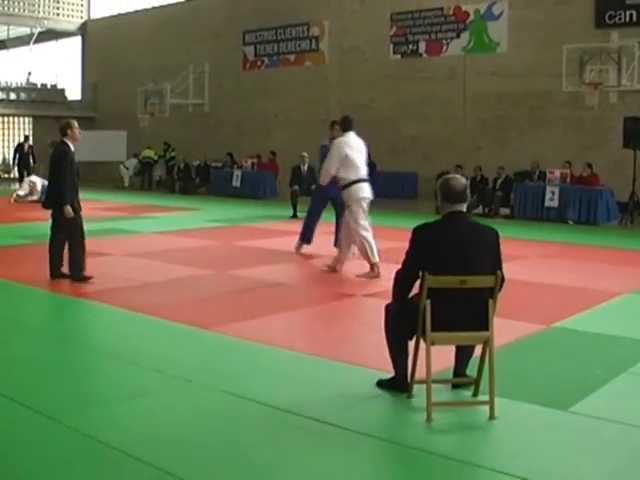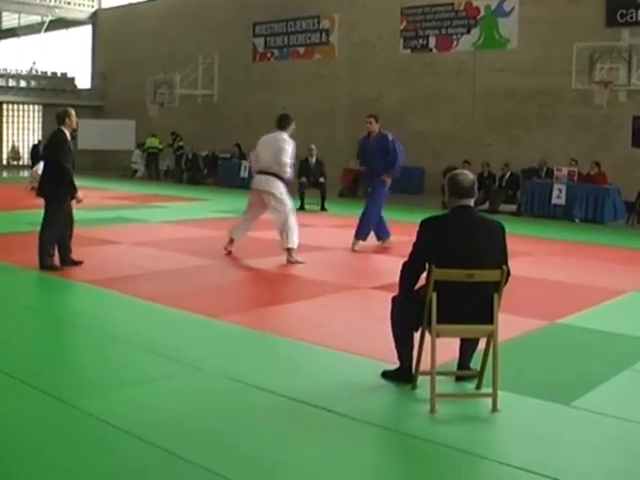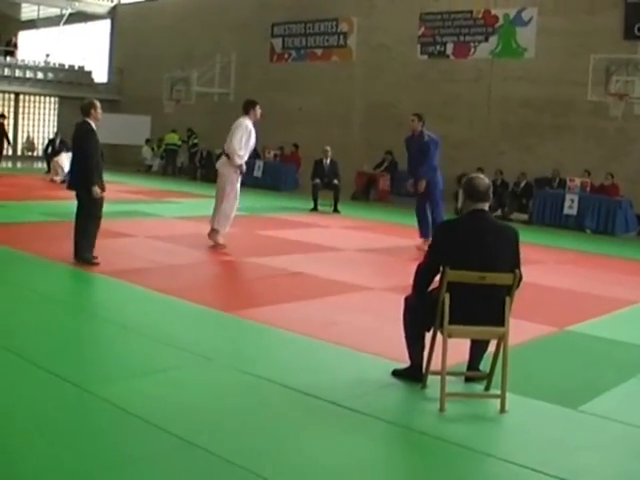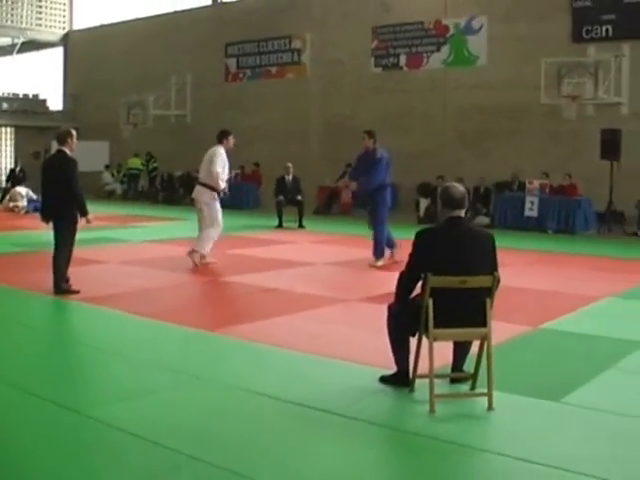
dt=0.7s
person 1, frame 1
left shoulder: (424, 233)
right shoulder: (489, 234)
left elbow: (406, 277)
left wrist: (398, 302)
left hip: (434, 319)
right hip: (476, 320)
left knee: (394, 311)
left ankle: (400, 378)
right ankle: (460, 373)
person 1, frame 2
left shoulder: (432, 226)
right shoulder: (495, 228)
left elbow: (412, 268)
left wrist: (404, 294)
left hip: (439, 311)
right hip: (481, 313)
left knee: (401, 303)
left ankle: (405, 369)
right ankle: (464, 366)
person 1, frame 3
left shoulder: (448, 229)
right shoulder: (509, 233)
left elbow: (427, 270)
left wrist: (417, 295)
left hip: (452, 312)
right hip: (492, 316)
left knee: (413, 303)
left ankle: (416, 368)
right ankle: (473, 368)
person 1, frame 4
left shoulder: (427, 237)
right shoulder: (485, 238)
left elbow: (410, 277)
left wrist: (399, 301)
left hip: (436, 316)
right hip: (474, 317)
left knee: (396, 311)
left ankle: (402, 372)
right ankle: (458, 370)
person 2, frame 1
left shoulder: (64, 149)
right shoulder: (64, 151)
right elbow: (63, 180)
left wrist: (71, 202)
right wrist: (67, 204)
left hip: (62, 201)
right hip: (63, 202)
left knee: (59, 235)
right knee: (76, 235)
left ankle: (55, 270)
right ankle: (76, 272)
person 2, frame 2
left shoulder: (60, 137)
right shoulder: (60, 139)
right elbow: (64, 168)
left wrist: (71, 190)
right wrist: (75, 191)
left hip: (59, 189)
right hip: (56, 190)
left knee: (66, 223)
right knee: (52, 225)
left ankle: (66, 257)
right ankle: (46, 261)
person 2, frame 3
left shoulder: (82, 128)
right shoulder: (88, 130)
right elbow: (89, 159)
right wrist: (94, 184)
left hip: (83, 181)
right hip: (88, 182)
left knee: (84, 215)
right knee: (93, 216)
left ankle: (81, 251)
right ankle: (84, 252)
person 2, frame 4
left shoulder: (48, 161)
right shoulder: (69, 162)
left elbow: (45, 188)
right elbow: (75, 190)
left wrist: (45, 211)
right wrist: (85, 213)
left hip: (55, 210)
right hip: (67, 211)
left knee: (61, 246)
right knee: (64, 247)
left ankle: (61, 280)
right ankle: (60, 284)
person 3, frame 1
left shoulder: (340, 143)
right shoulder: (360, 142)
left elbow: (330, 167)
left wrist: (322, 182)
left hip: (353, 191)
right hip: (364, 188)
left knee: (360, 229)
right knee: (347, 228)
left ankle: (374, 268)
right ankle: (338, 262)
person 3, frame 2
left shoulder: (265, 138)
right shoulder: (287, 141)
left elbow: (254, 158)
right elbow: (284, 161)
right wrist: (287, 175)
left hip: (259, 181)
right hip: (273, 184)
left knee: (249, 215)
right knee: (287, 217)
left ankle: (230, 243)
right ankle: (291, 254)
person 3, frame 3
left shoulder: (245, 124)
right shoulder: (244, 125)
right elbow: (233, 145)
right wrist: (239, 164)
left hip: (228, 164)
right hip: (231, 167)
left knee: (223, 200)
right knee: (230, 201)
left ankle: (215, 231)
right ankle: (216, 232)
person 3, frame 4
left shoulder: (214, 151)
right shoulder: (219, 153)
right elbow: (215, 170)
left wrist: (219, 185)
right wrist: (222, 186)
left hip: (202, 191)
right hip: (207, 193)
left knee: (206, 225)
right knee: (215, 225)
left ankle: (201, 255)
right ankle: (196, 252)
person 4, frame 1
right shoulder: (326, 147)
right elbow: (325, 160)
left hip: (339, 187)
right hip: (325, 186)
left knee: (342, 217)
right knee: (313, 215)
right ankle: (302, 242)
person 4, frame 2
left shoulder: (387, 139)
right shoulder: (364, 141)
left elbow: (397, 157)
right elbow: (360, 156)
left wrist: (390, 174)
right wrist: (363, 166)
left hip: (382, 179)
right hip: (370, 178)
left knee: (370, 209)
right knee: (374, 210)
left ankle: (358, 239)
right ankle: (385, 237)
person 4, frame 3
left shoulder: (429, 139)
right shoulder: (409, 140)
left elbow: (430, 161)
left wrist: (423, 178)
right wrist: (412, 178)
left hip: (431, 178)
right hip: (420, 178)
left knee: (436, 210)
right knee: (420, 208)
right ankle: (426, 238)
person 4, frame 4
left shoulder: (380, 156)
right shoulder: (363, 156)
left elbow: (375, 178)
right elbow: (356, 171)
left wrist: (357, 185)
right wrist: (350, 181)
left hip: (381, 193)
right hip: (370, 193)
left knee: (378, 225)
right knee: (379, 224)
left ankle: (379, 256)
right ankle: (392, 246)
